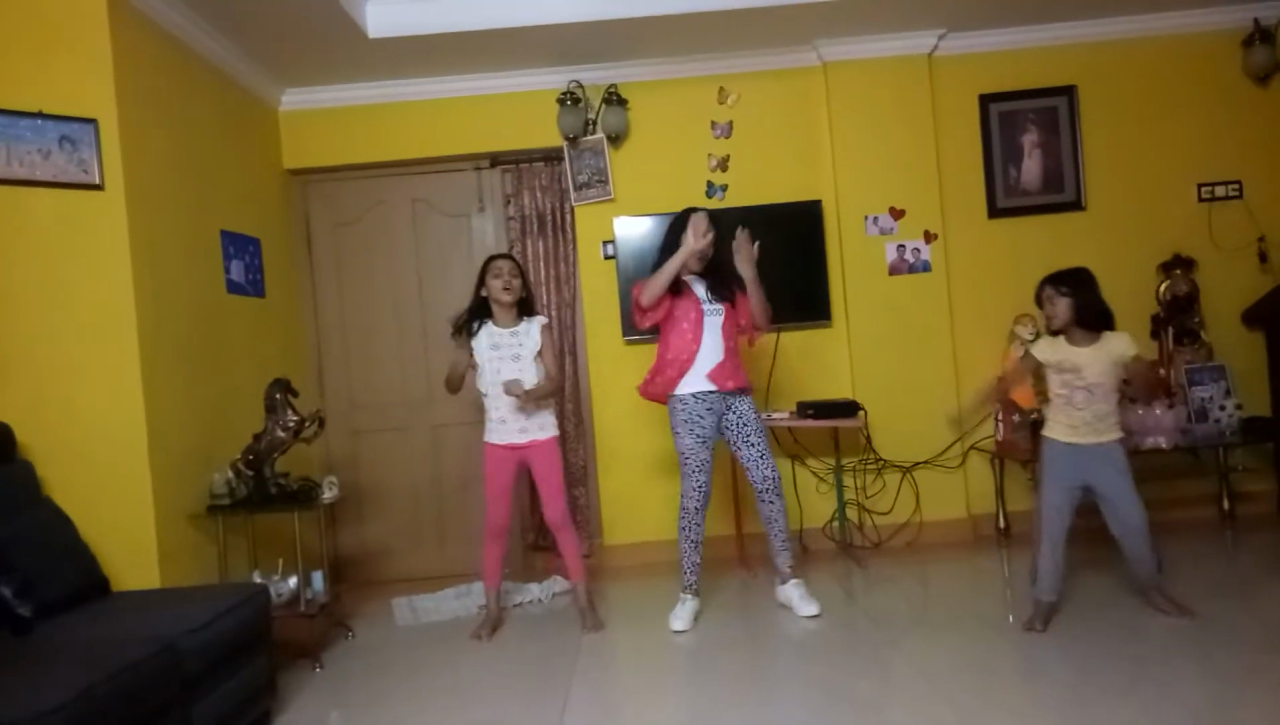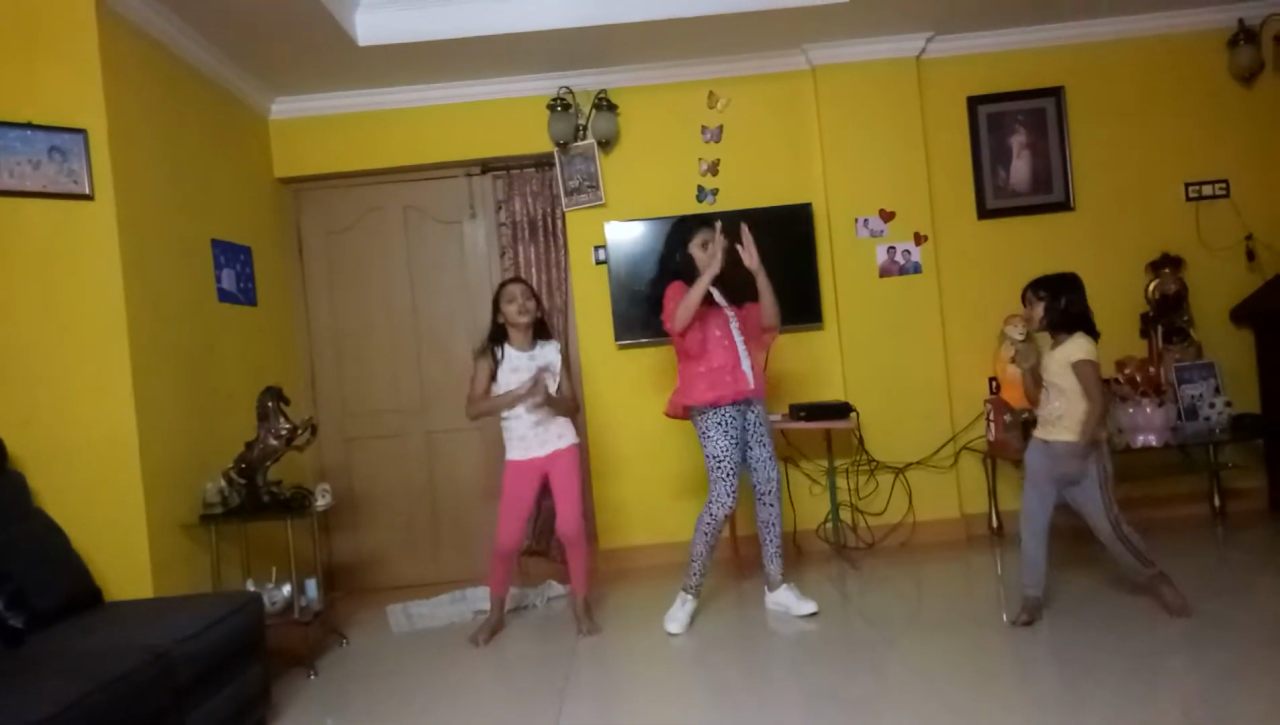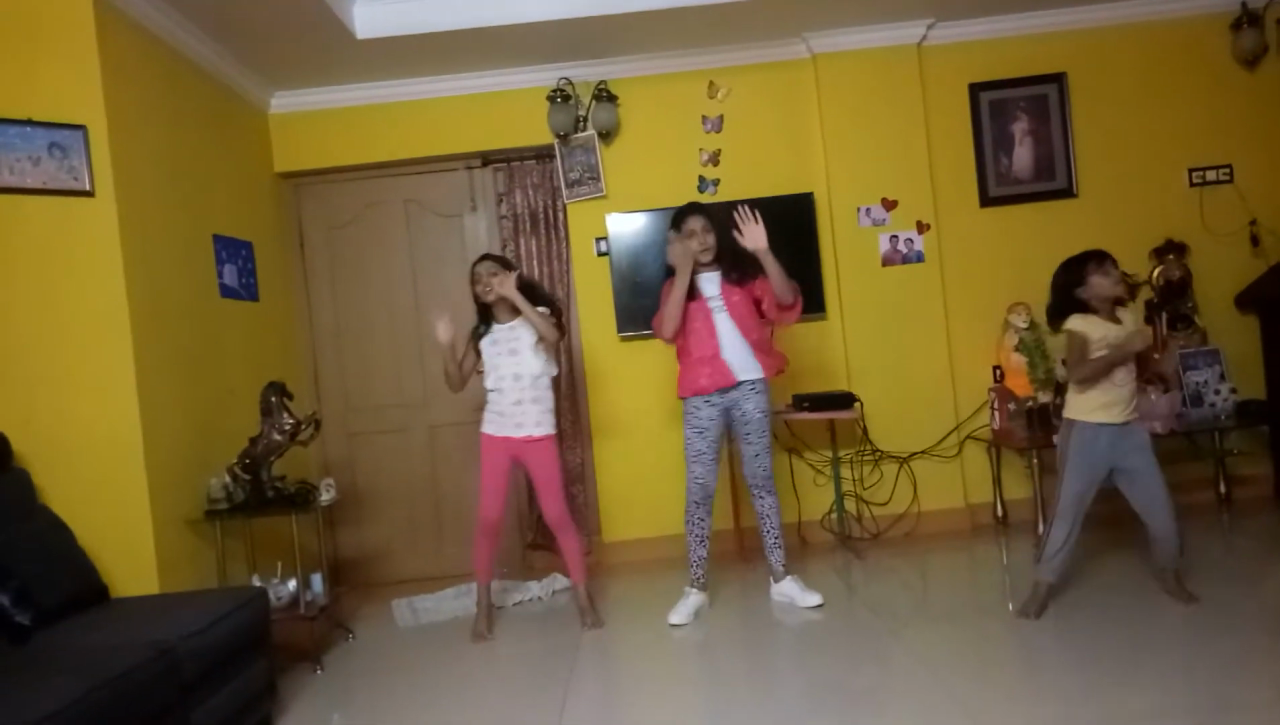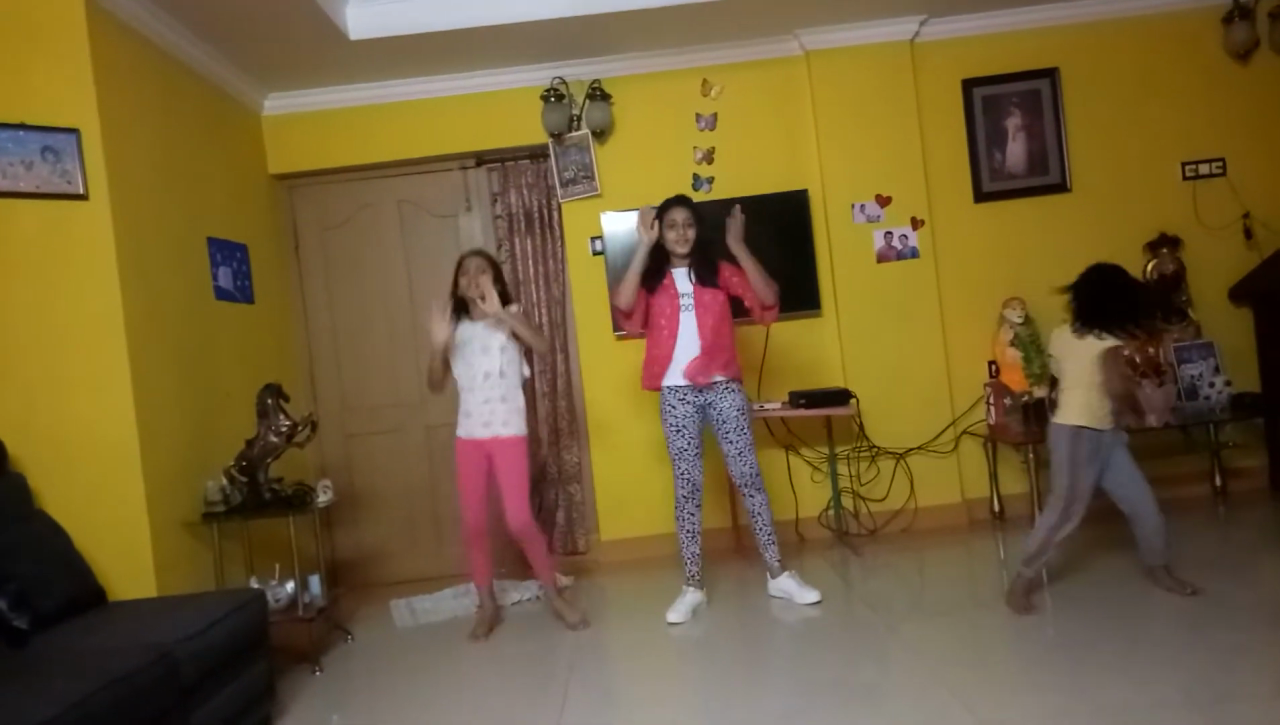
dt=0.3s
person 1, frame 1
left shoulder: (723, 284)
right shoulder: (667, 284)
left elbow: (759, 321)
right elbow: (644, 300)
left wrist: (748, 272)
right wrist: (684, 252)
left hip: (734, 394)
right hip: (691, 398)
left knee: (766, 481)
right knee: (695, 494)
left ankle: (787, 579)
right ankle: (689, 594)
person 1, frame 2
left shoulder: (729, 293)
right shoulder: (678, 290)
left elbow: (769, 324)
right elbow: (676, 322)
left wrist: (757, 271)
right wrist: (709, 271)
left hip: (749, 401)
right hip: (714, 405)
left knee: (768, 488)
right knee: (724, 499)
left ankle: (776, 587)
right ankle: (689, 592)
person 1, frame 3
left shoulder: (743, 273)
right shoulder: (680, 286)
left elbow: (788, 301)
right elbow: (667, 332)
left wrist: (764, 253)
right wrist: (682, 272)
left hip: (749, 387)
right hip: (702, 395)
left knee: (761, 479)
right knee: (699, 488)
left ankle: (781, 578)
right ankle: (696, 588)
person 1, frame 4
left shoulder: (717, 271)
right shoulder: (652, 279)
left elbow: (769, 300)
right elbow: (623, 307)
left wrist: (744, 252)
right wrist: (642, 249)
left hip: (722, 386)
right hip: (675, 392)
left knee: (748, 476)
right knee: (687, 486)
left ankle: (778, 573)
right ankle: (692, 586)
person 2, frame 1
left shoulder: (538, 327)
right shoulder: (475, 332)
left elbow: (555, 379)
right elbow: (453, 387)
left wrist: (532, 395)
right wrist: (457, 367)
left hip: (541, 435)
right hip: (499, 441)
left knee: (558, 516)
right knee: (496, 523)
left ankle: (583, 599)
right ankle: (493, 608)
person 2, frame 2
left shoulder: (552, 349)
right shoulder: (492, 354)
left elbow: (572, 405)
right elbow: (474, 409)
left wrist: (550, 401)
right wrist: (521, 393)
left hip: (562, 447)
right hip: (521, 456)
left knee: (571, 530)
right knee: (507, 542)
left ankle: (580, 606)
right ankle: (495, 612)
person 2, frame 3
left shoulder: (535, 317)
right shoulder: (483, 333)
left elbow: (553, 337)
right elbow: (457, 382)
left wrist: (517, 297)
right wrist: (447, 345)
left hip: (537, 433)
right hip: (494, 435)
left knee: (557, 515)
right knee: (488, 519)
left ankle: (584, 597)
right ankle: (485, 604)
person 2, frame 4
left shoulder: (508, 319)
right shoulder: (455, 328)
left elbow: (541, 345)
right elbow: (436, 384)
left wrist: (500, 312)
right wrist: (438, 346)
left hip: (509, 435)
right hip: (468, 438)
left knee: (519, 522)
right knee: (473, 524)
left ankle: (553, 593)
right ankle: (487, 605)
person 3, frame 1
left shoulder: (1118, 343)
right shoulder: (1045, 348)
left elbow: (1148, 381)
right elbow: (1009, 380)
left wrist: (1142, 375)
left hip: (1104, 449)
right hip: (1058, 449)
left knee: (1133, 523)
right knee: (1051, 527)
left ankle: (1152, 589)
right ankle: (1045, 600)
person 3, frame 2
left shoulder: (1079, 346)
right shoulder: (1048, 348)
left elbow: (1098, 404)
left wrist: (1079, 454)
right wrist: (1027, 369)
left hip: (1079, 450)
right hip: (1043, 450)
left knee: (1106, 524)
right knee: (1031, 524)
left ankle: (1155, 579)
right ankle: (1032, 597)
person 3, frame 3
left shoulder: (1128, 321)
right shoulder: (1077, 324)
right elbow: (1078, 375)
left wrist: (1140, 350)
right wrist: (1122, 347)
left hip: (1126, 429)
right hip: (1087, 428)
left knee: (1159, 505)
right knee: (1069, 507)
left ankle: (1169, 572)
right ankle: (1044, 583)
person 3, frame 4
left shoulder: (1061, 335)
right shoulder: (1108, 341)
right elbow: (1117, 389)
right wrist: (1136, 410)
left hip: (1102, 434)
right hip: (1078, 433)
left knee: (1144, 503)
right knee: (1065, 510)
left ankle: (1158, 568)
right ankle: (1023, 578)
